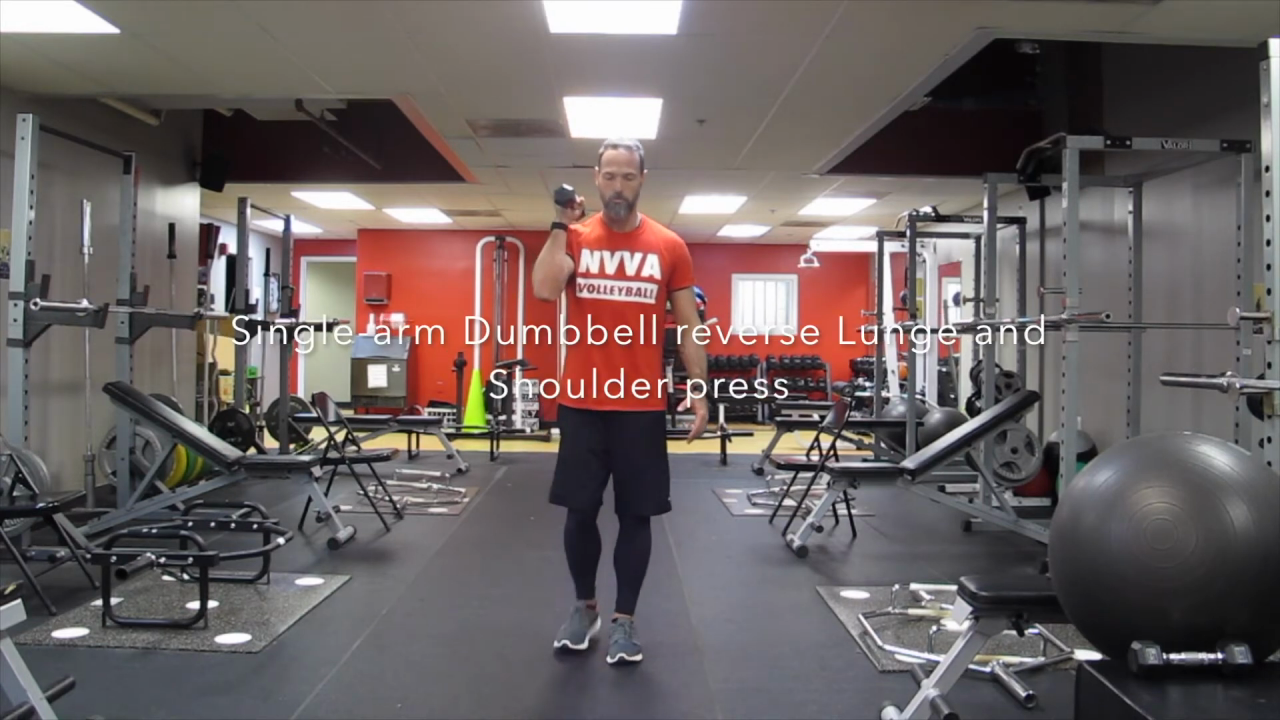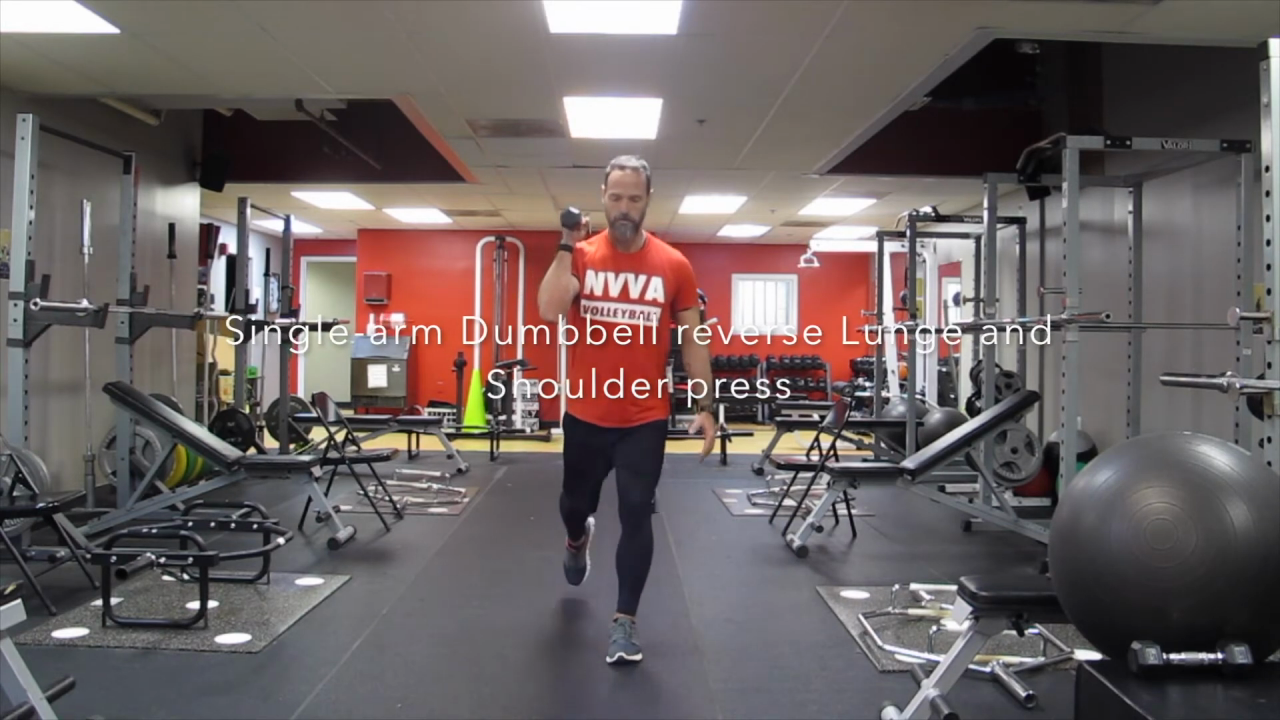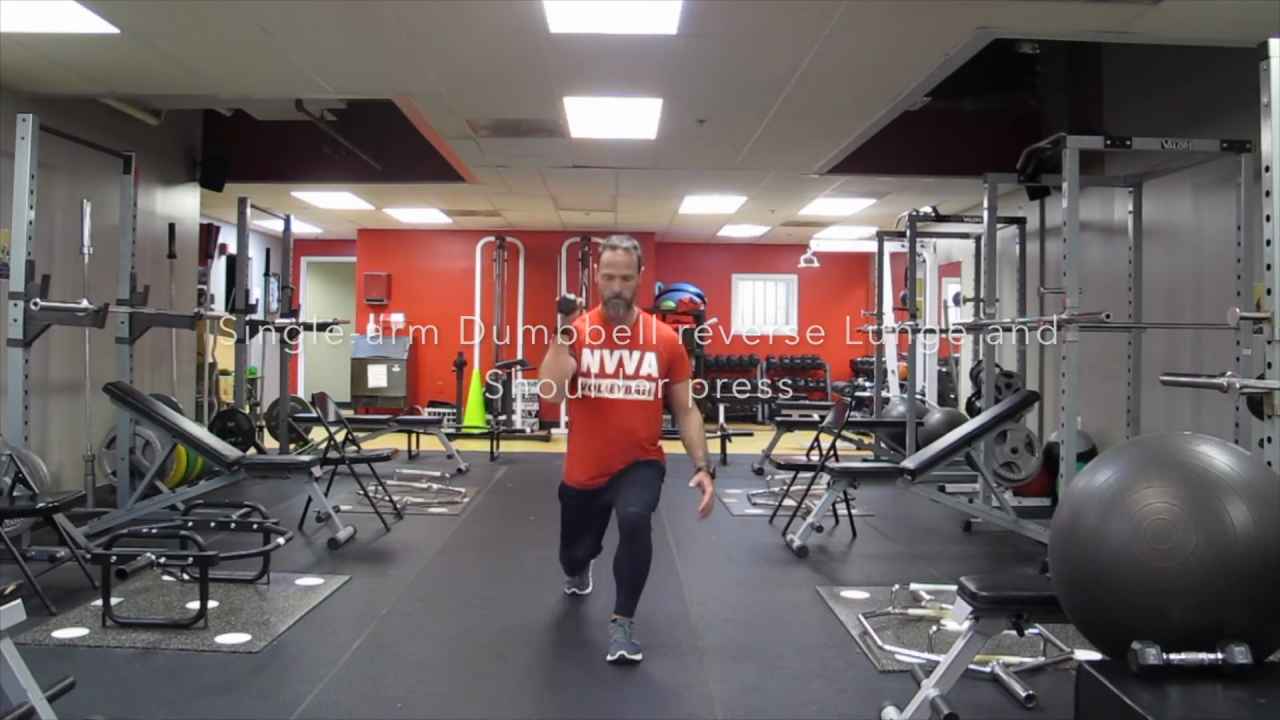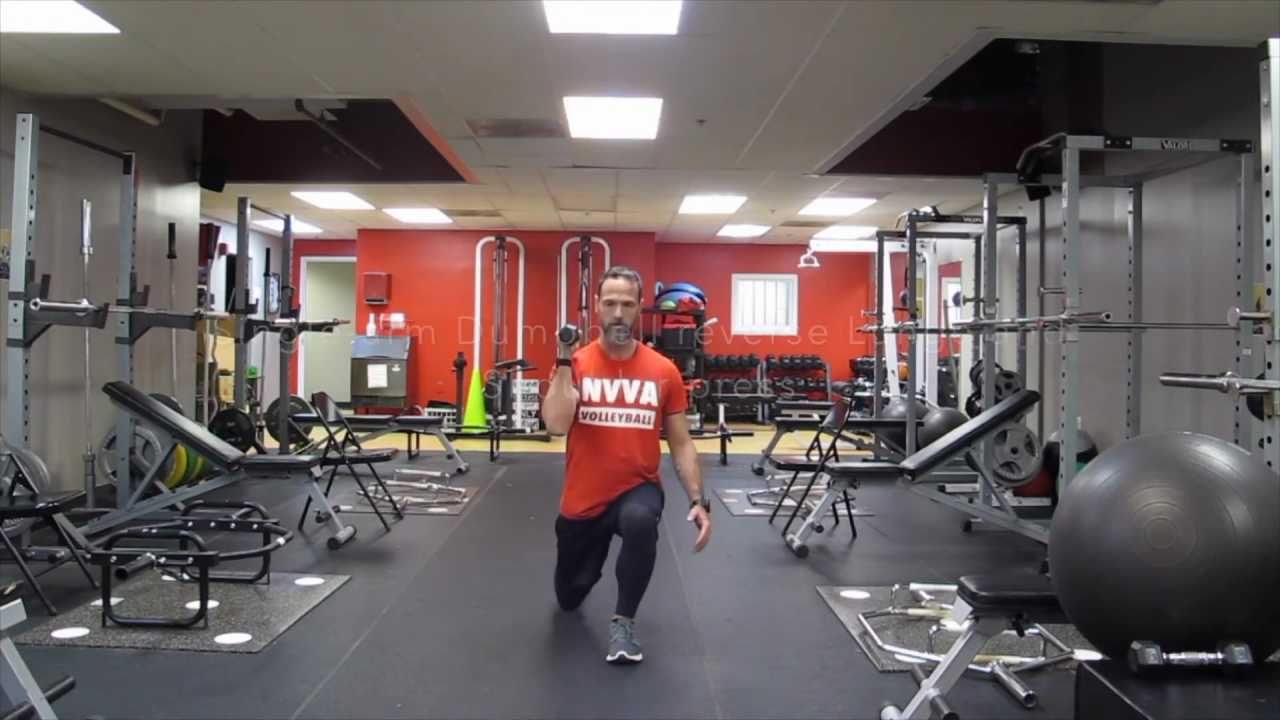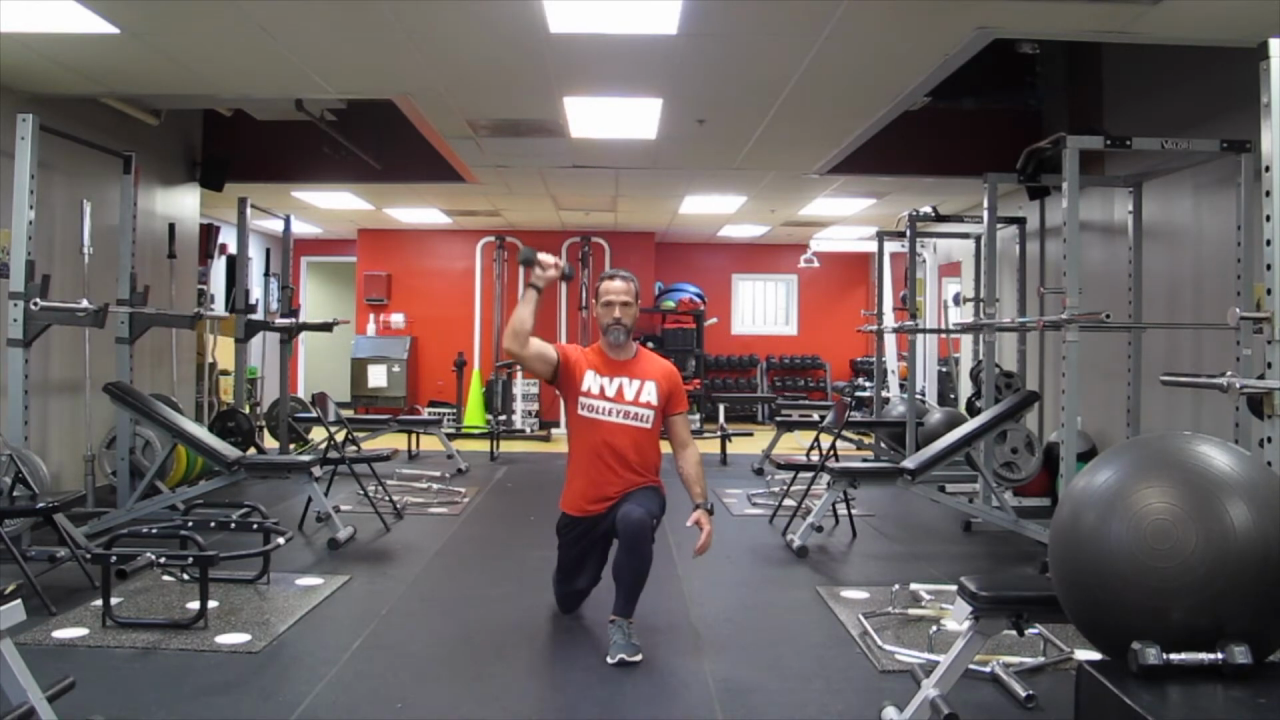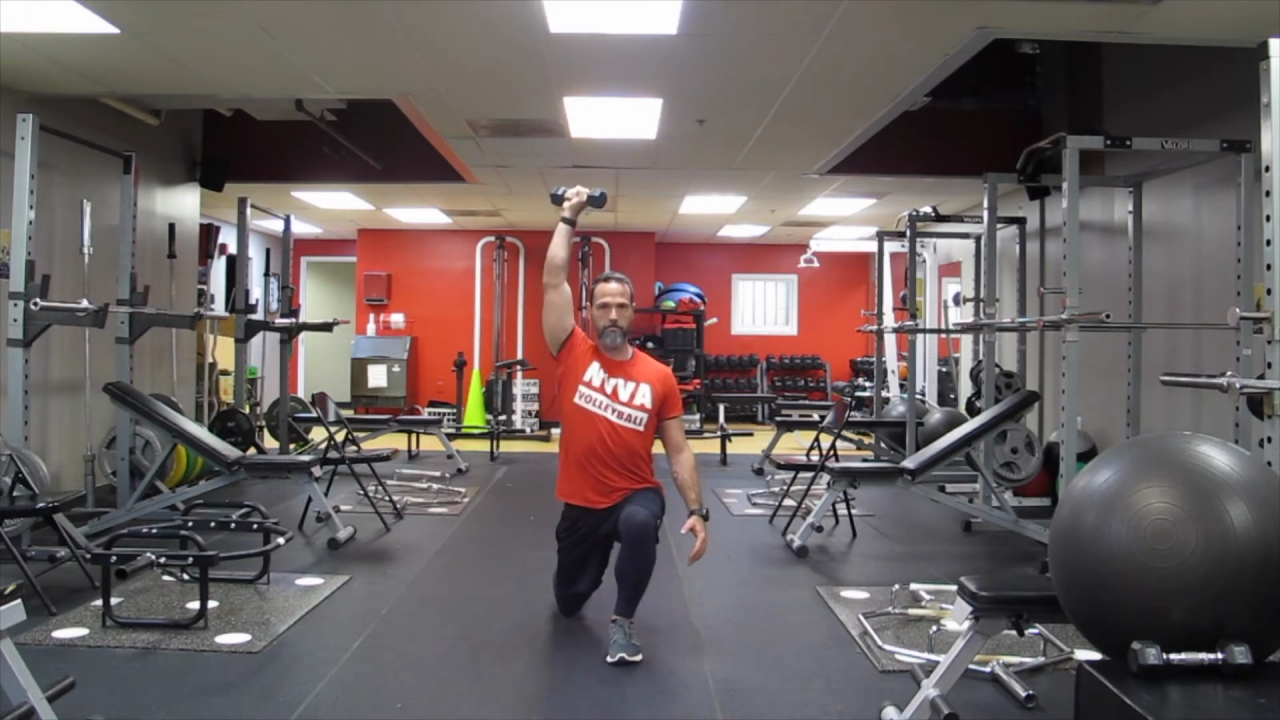
dt=0.4s
person 1, frame 1
left shoulder: (668, 246)
right shoulder: (574, 237)
left elbow: (687, 323)
right elbow: (544, 290)
left wrist: (699, 388)
right wrist: (562, 226)
left hip: (642, 404)
right hip: (581, 400)
left knee: (636, 515)
right knee: (579, 508)
left ankle: (624, 619)
right ankle: (583, 606)
person 1, frame 2
left shoulder: (674, 265)
right shoulder: (580, 255)
left elbow: (693, 342)
right elbow: (549, 312)
left wrist: (705, 406)
right wrist: (567, 247)
left hip: (644, 415)
right hip: (586, 410)
left knee: (635, 512)
right knee: (576, 502)
left ankle: (625, 622)
right ankle: (578, 541)
person 1, frame 3
left shoulder: (665, 339)
right shoulder: (575, 331)
left elbow: (686, 409)
right elbow: (550, 391)
left wrist: (703, 467)
right wrist: (565, 330)
left hip: (640, 463)
right hip: (584, 470)
left knee: (634, 521)
right knee: (572, 554)
left ankle: (622, 622)
right ankle: (581, 566)
person 1, frame 4
left shoulder: (663, 370)
right shoulder: (575, 364)
left elbow: (681, 443)
right elbow: (556, 425)
left wrist: (698, 501)
right wrist: (564, 361)
left hip: (639, 488)
right hip: (583, 500)
left knee: (639, 521)
right knee: (569, 597)
left ankle: (623, 622)
right ankle: (588, 571)
person 1, frame 5
left shoulder: (664, 373)
right shoulder: (573, 361)
left elbow: (684, 447)
right elbow: (514, 347)
left wrist: (701, 505)
right wrist: (535, 285)
left hip: (640, 492)
right hip: (582, 504)
left knee: (634, 523)
right knee: (567, 601)
left ankle: (621, 623)
right ankle: (590, 570)
person 1, frame 6
left shoulder: (659, 376)
right shoulder: (574, 355)
left elbow: (679, 452)
right elbow: (552, 281)
left wrist: (697, 512)
right wrist: (569, 217)
left hip: (637, 495)
right hip: (582, 504)
left knee: (639, 526)
right knee: (569, 603)
left ankle: (623, 622)
right ankle: (592, 565)
